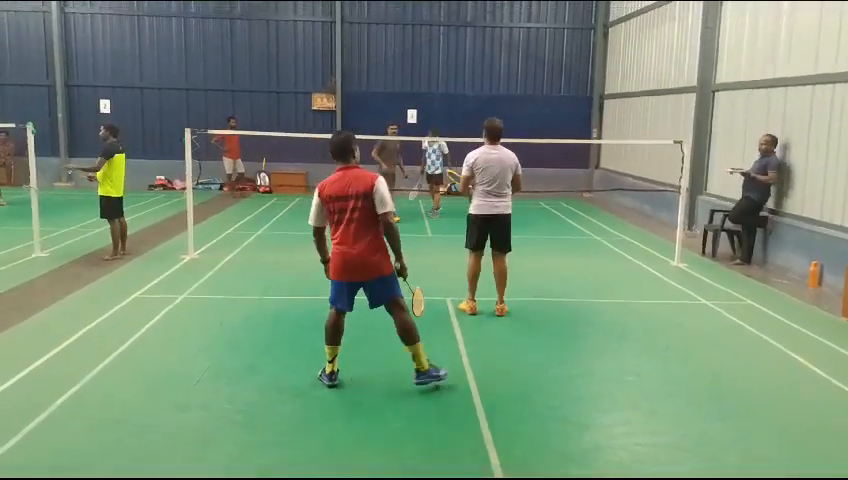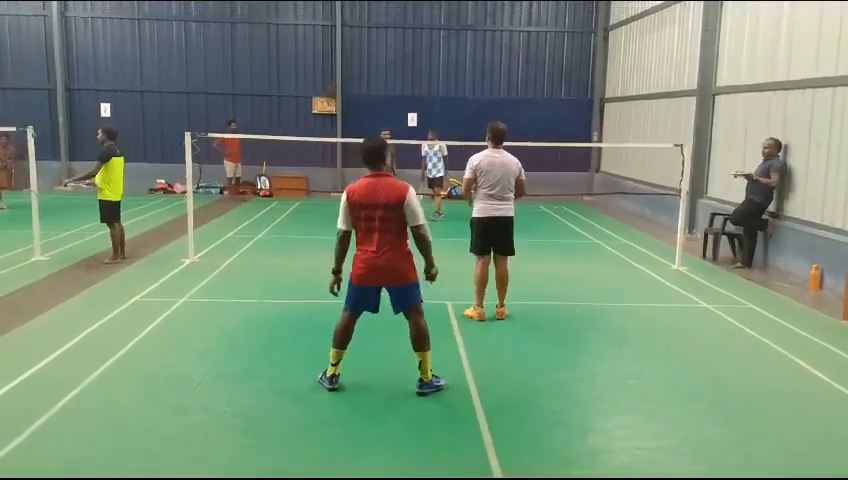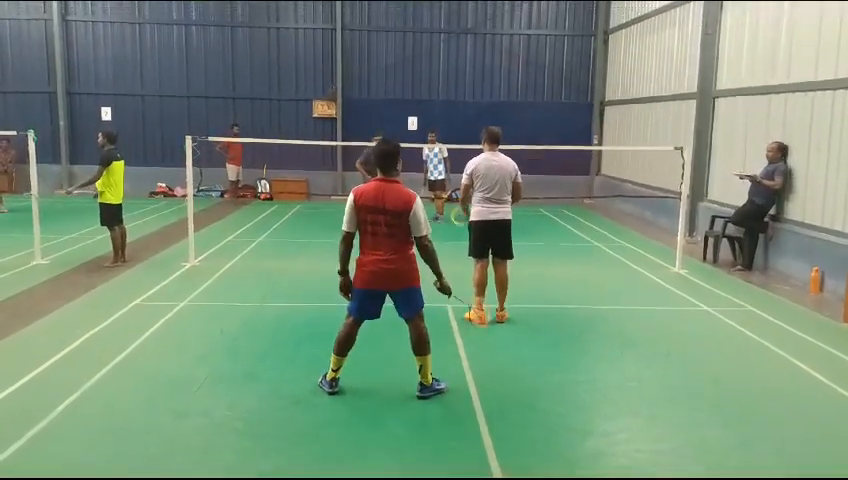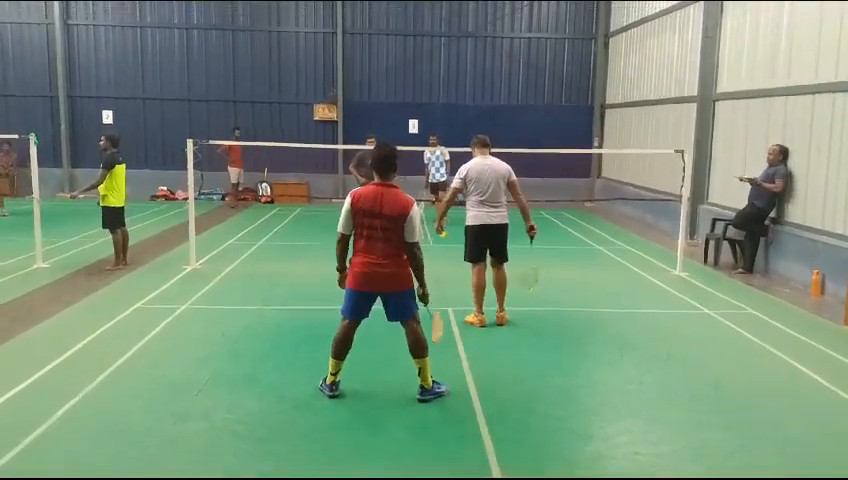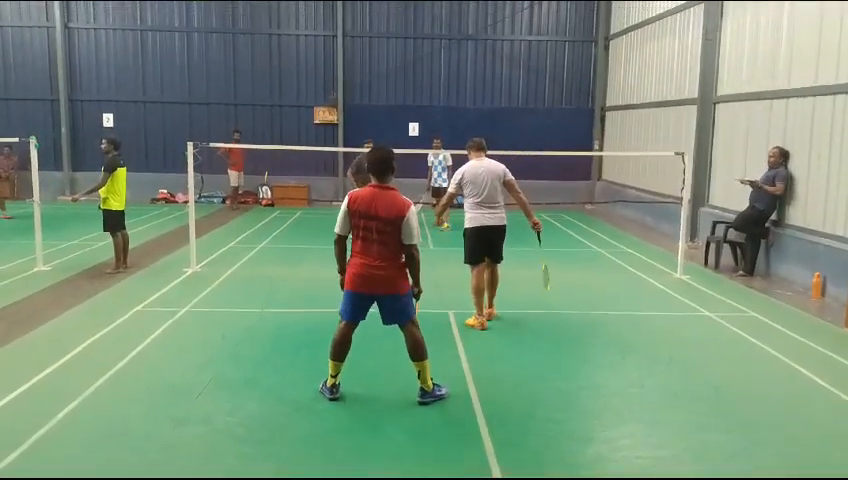
dt=0.3s
person 1, frame 1
left shoulder: (323, 188)
right shoulder: (373, 180)
left elbow: (317, 231)
right elbow: (388, 222)
left wrist: (325, 260)
right wrist: (399, 257)
left hip: (341, 262)
right hip: (374, 261)
left knee: (337, 312)
right knee: (398, 309)
left ankle: (330, 371)
right ankle: (423, 369)
person 1, frame 2
left shoulder: (351, 192)
right shoulder: (404, 190)
left elbow: (343, 236)
right elbow: (420, 233)
left wrist: (336, 271)
right wrist: (430, 263)
left hip: (365, 268)
right hip: (400, 267)
left knee: (348, 317)
right knee: (416, 317)
left ankle: (331, 374)
right ankle: (426, 378)
person 1, frame 3
left shoulder: (358, 194)
right shoulder: (410, 198)
left elbow: (347, 238)
right elbow: (424, 243)
left wrist: (343, 273)
right wrist: (439, 277)
left hip: (368, 272)
right hip: (403, 273)
left knee: (352, 322)
right knee: (416, 322)
left ankle: (331, 378)
right ankle: (426, 382)
person 1, frame 4
left shoulder: (355, 196)
right shoulder: (407, 204)
left elbow: (342, 239)
right elbow: (413, 250)
left wrist: (342, 269)
right wrist: (422, 284)
left hip: (361, 274)
right hip: (396, 277)
left knee: (348, 325)
right knee: (412, 325)
left ankle: (331, 381)
right ankle: (426, 385)
person 1, frame 5
left shoulder: (352, 198)
right shoulder: (404, 206)
left elbow: (339, 240)
right elbow: (411, 251)
left wrist: (342, 271)
right wrist: (416, 283)
left hip: (358, 276)
right hip: (392, 279)
left knee: (345, 326)
right knee: (411, 327)
left ankle: (331, 384)
right ankle: (427, 387)
person 2, frame 1
left shoulder: (473, 156)
right shoulder: (511, 157)
left elbow: (463, 188)
right elbow: (517, 187)
left hip: (479, 212)
right hip: (503, 213)
left knee: (475, 256)
right knee: (500, 258)
left ankle: (471, 301)
right ankle: (500, 304)
person 2, frame 2
left shoulder: (476, 159)
right shoulder: (514, 162)
left elbow: (465, 191)
right elbow: (521, 192)
left hip: (482, 215)
right hip: (506, 216)
left knee: (482, 261)
right knee: (501, 262)
left ankle: (478, 308)
right ankle: (500, 307)
person 2, frame 3
left shoulder: (474, 163)
right shoulder: (511, 164)
left elbow: (464, 195)
right elbow: (517, 196)
left wrist: (467, 212)
left hip: (480, 219)
right hip: (503, 219)
left knee: (481, 264)
right knee: (501, 265)
left ankle: (479, 311)
right ankle: (501, 310)
person 2, frame 4
left shoulder: (467, 168)
right shoulder: (504, 167)
left elbow: (449, 198)
right elbow: (518, 196)
left wrist: (439, 220)
right wrist: (529, 221)
left hip: (476, 223)
right hip: (500, 222)
left knee: (478, 268)
right knee: (499, 267)
left ankle: (479, 314)
right ankle: (501, 312)
person 2, frame 5
left shoulder: (463, 171)
right shoulder: (499, 167)
left elbow: (446, 201)
right elbow: (518, 194)
left wrist: (438, 217)
right wrist: (531, 217)
left hip: (475, 225)
right hip: (498, 223)
left knee: (477, 270)
right knee: (492, 266)
left ankle: (479, 317)
right ankle: (489, 308)
person 3, frame 1
left shoulder: (108, 147)
right shoulder: (119, 147)
left elbow: (97, 167)
left wrist: (76, 167)
right wrist: (97, 176)
left hip: (109, 191)
right hip: (118, 189)
left knee: (112, 220)
right knee: (120, 218)
left ankle: (115, 252)
right ankle: (123, 248)
person 3, frame 2
left shoulder: (106, 151)
right shoulder: (117, 151)
left elbow: (94, 172)
left wrist: (73, 180)
right wrist: (96, 182)
left hip: (108, 195)
right hip: (116, 193)
left knee: (112, 224)
right knee: (117, 222)
left ankle: (115, 256)
right ankle: (122, 252)
person 3, frame 3
left shoulder: (106, 155)
right shoulder: (117, 154)
left elbow: (96, 178)
left wrist: (75, 188)
right wrist: (100, 190)
left hip: (108, 197)
right hip: (116, 196)
left knee: (113, 227)
right knee: (119, 225)
left ankle: (116, 259)
right ankle: (122, 256)
person 3, frame 4
left shoulder: (109, 158)
right shoulder: (118, 158)
left elbow: (100, 181)
left wrist: (80, 192)
right wrist: (104, 194)
left hip: (110, 201)
right hip: (118, 199)
left knee: (115, 230)
right knee: (122, 228)
left ankle: (117, 262)
right ankle: (124, 259)
person 3, frame 5
left shoulder: (110, 161)
right shoulder: (119, 160)
left elbow: (101, 184)
left wrist: (81, 195)
right wrist: (103, 200)
left hip: (111, 204)
right hip: (119, 202)
left knee: (115, 233)
right knee: (122, 231)
left ankle: (118, 265)
right ankle: (124, 262)
person 4, frame 1
left shoulder: (773, 160)
right shoulder: (761, 158)
left elbow: (772, 179)
left wrist: (752, 175)
right wrist: (743, 172)
left hip: (756, 197)
right hip: (750, 196)
left knee: (733, 216)
right knee: (748, 227)
left ankle: (763, 221)
right ankle: (745, 258)
person 4, frame 2
left shoulder: (776, 164)
right shoulder: (766, 162)
left elbow: (774, 182)
left wrist: (755, 178)
right wrist: (746, 176)
left hip: (759, 200)
right hip: (753, 199)
left knee: (735, 218)
right knee: (749, 231)
left ankle: (764, 224)
right ankle: (746, 261)
person 4, frame 3
left shoulder: (780, 167)
right shoulder: (770, 165)
left elbow: (778, 185)
left wrist: (759, 179)
right wrist: (751, 178)
left hip: (761, 202)
right hip: (755, 201)
left knee: (736, 218)
right knee: (750, 233)
left ankle: (764, 227)
right ankle: (746, 264)
person 4, frame 4
left shoulder: (781, 170)
right shoulder: (770, 168)
left elbow: (778, 188)
left wrist: (759, 182)
right wrist: (750, 181)
left hip: (761, 205)
right hip: (756, 204)
left knee: (737, 222)
right knee: (751, 236)
left ankle: (764, 230)
right ankle: (747, 267)
person 4, frame 5
left shoulder: (781, 172)
right shoulder: (771, 170)
left elbow: (779, 191)
left wrist: (760, 185)
right wrist: (752, 184)
left hip: (762, 208)
right hip: (756, 207)
left knee: (737, 224)
right knee: (752, 239)
left ankle: (765, 232)
right ankle: (748, 270)
